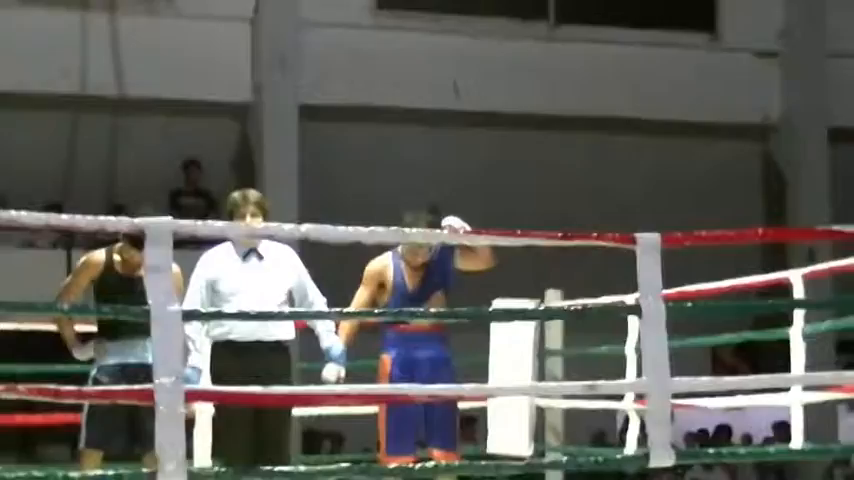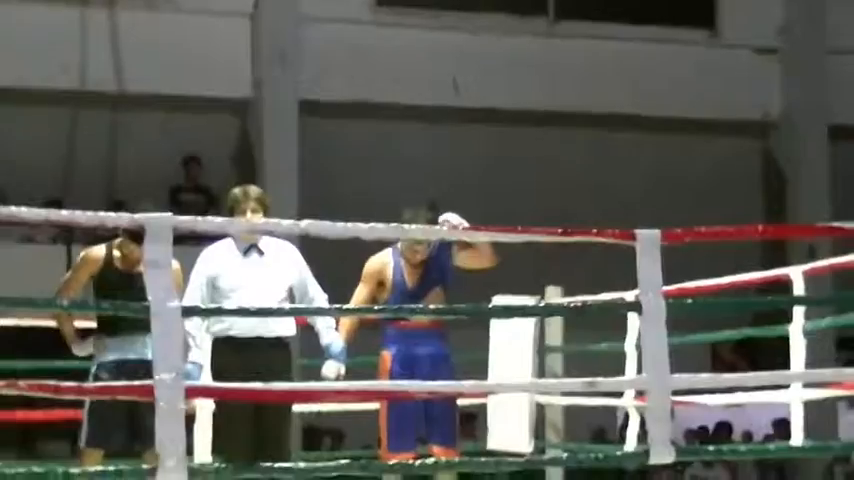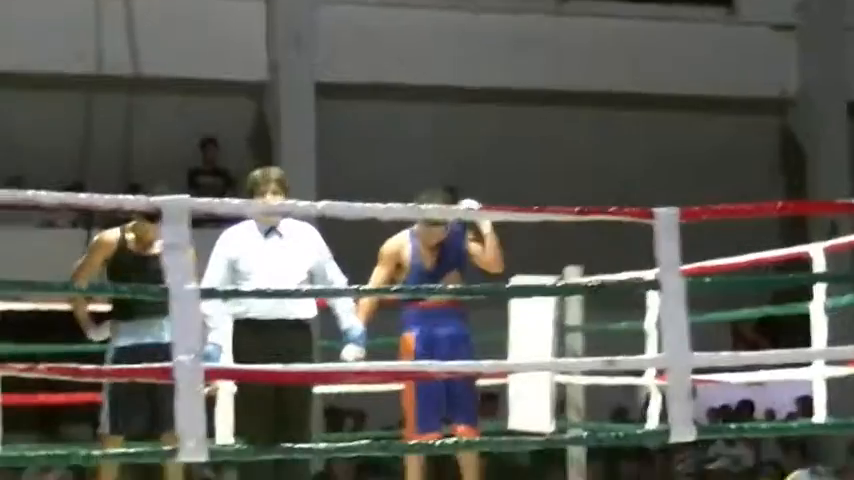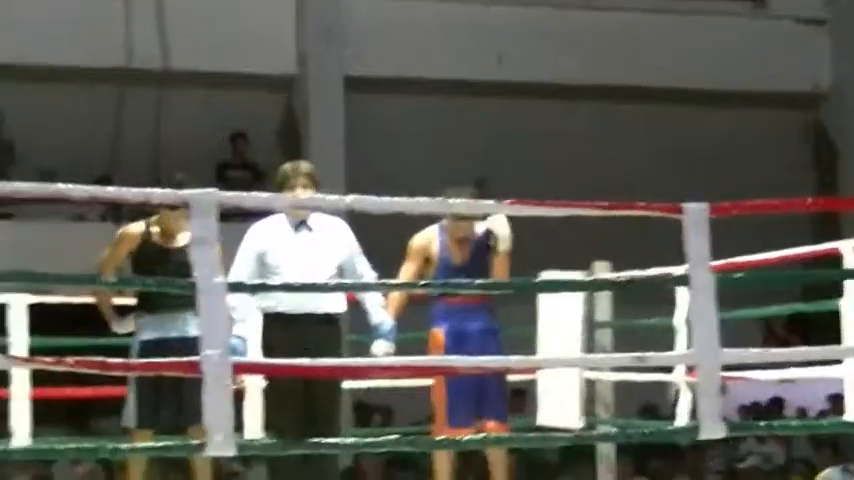
dt=0.1s
person 1, frame 1
left shoulder: (285, 256)
right shoulder: (213, 260)
left elbow: (314, 304)
left wrist: (332, 345)
right wrist: (196, 362)
left hip: (275, 357)
right hip: (230, 358)
left knee: (275, 444)
right knee: (233, 445)
person 1, frame 2
left shoulder: (286, 253)
right shoulder: (213, 256)
left elbow: (314, 300)
left wrist: (332, 342)
right wrist: (196, 359)
left hip: (275, 353)
right hip: (230, 354)
left knee: (275, 440)
right knee: (233, 441)
person 1, frame 3
left shoulder: (307, 235)
right shoulder: (233, 238)
left elbow: (334, 283)
right elbow: (212, 292)
left wrist: (352, 327)
right wrist: (215, 339)
left hip: (296, 337)
right hip: (251, 337)
left knee: (296, 424)
right knee: (255, 425)
person 1, frame 4
left shoulder: (336, 229)
right shoulder: (262, 231)
left elbow: (363, 277)
right elbow: (240, 285)
left wrist: (382, 322)
left hip: (325, 331)
right hip: (280, 331)
left knee: (325, 418)
right knee: (284, 419)
person 2, frame 1
left shoulder: (443, 256)
right shoulder: (381, 266)
left elbow: (487, 261)
right elbow: (355, 312)
left wrist: (465, 234)
left hip: (435, 350)
right hip: (398, 351)
left knee: (443, 439)
right knee: (396, 438)
person 2, frame 2
left shoulder: (442, 253)
right shoulder: (381, 263)
left elbow: (489, 260)
right elbow: (355, 309)
left wrist: (464, 229)
left hip: (434, 346)
right hip: (398, 348)
left knee: (443, 434)
right knee: (397, 434)
person 2, frame 3
left shoulder: (458, 237)
right shoulder: (397, 246)
left elbow: (496, 266)
right elbow: (373, 292)
left wrist: (484, 222)
left hip: (455, 327)
right hip: (418, 327)
left knee: (466, 415)
right knee: (420, 417)
person 2, frame 4
left shoulder: (486, 233)
right shoulder: (425, 240)
left elbow: (501, 279)
right elbow: (402, 287)
left wrist: (503, 244)
left hip: (482, 322)
right hip: (447, 323)
left knee: (494, 407)
right knee: (448, 411)
person 3, frame 1
left shoulder: (170, 272)
right shoulder: (97, 262)
right elbow: (62, 303)
right wrist: (75, 346)
left hip: (152, 362)
right hip: (109, 360)
left knee: (155, 448)
right knee: (93, 447)
person 3, frame 2
left shoulder: (170, 268)
right shoulder: (96, 257)
right elbow: (61, 299)
right wrist: (74, 342)
left hip: (152, 358)
right hip: (109, 356)
left knee: (156, 445)
right knee: (93, 444)
person 3, frame 3
right shoulder: (110, 242)
right elbow: (77, 284)
right wrist: (90, 327)
left hip: (167, 340)
right hip: (125, 340)
left knee: (172, 428)
right knee: (114, 432)
person 3, frame 4
right shoulder: (135, 235)
right elbow: (101, 275)
left wrist: (230, 334)
right wrist: (114, 319)
left hip: (192, 333)
right hip: (149, 333)
left knee: (199, 422)
right knee: (142, 424)
